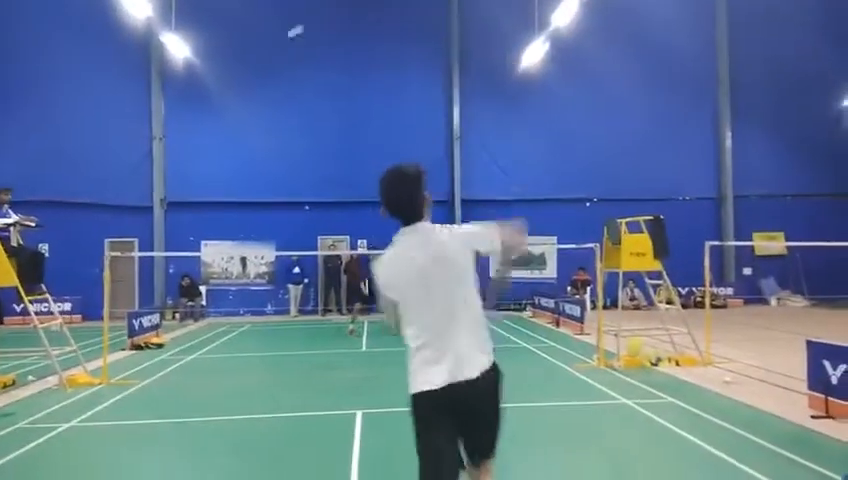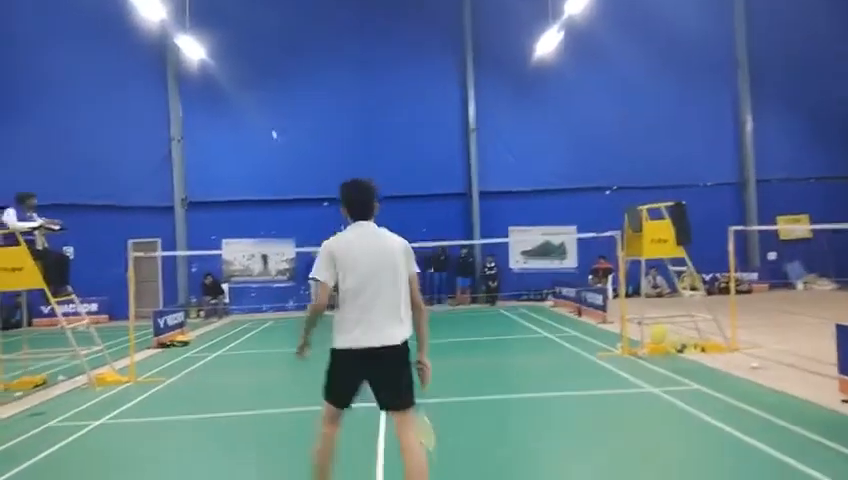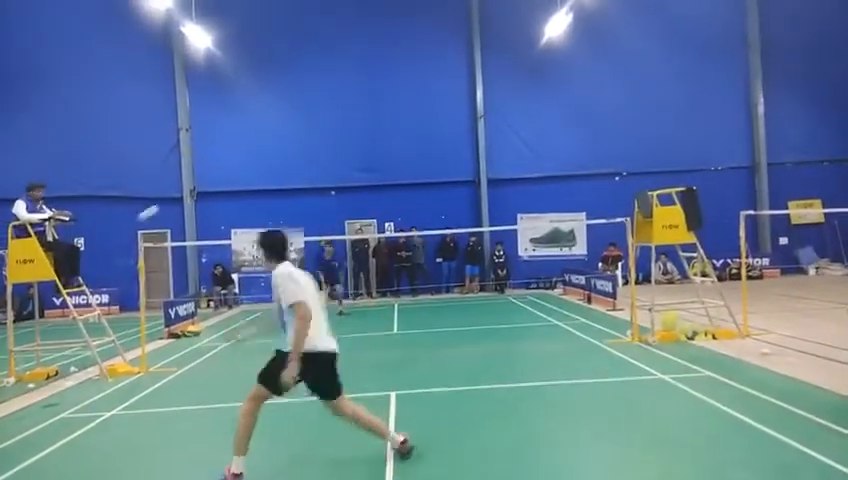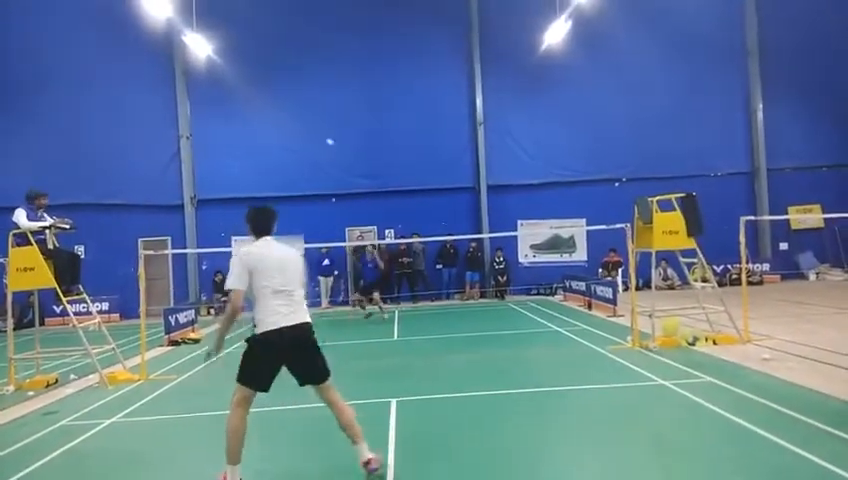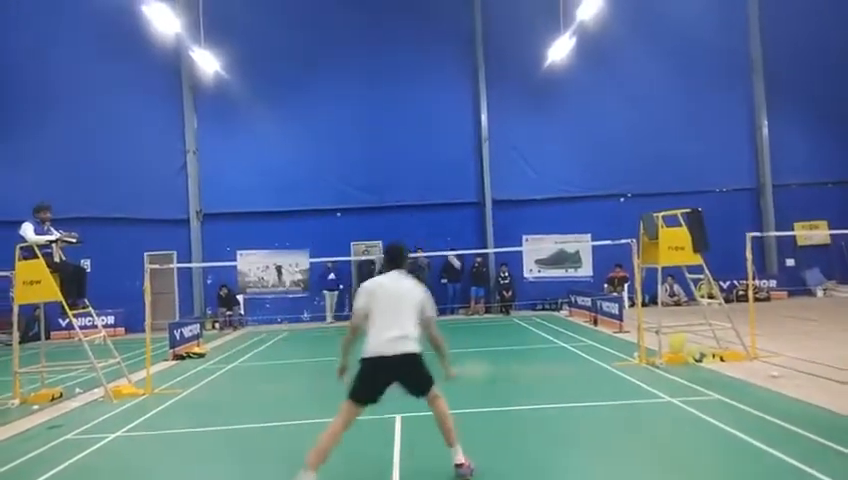
dt=0.7s
person 1, frame 1
left shoulder: (384, 266)
right shoulder: (458, 238)
right elbow: (515, 240)
right wrist: (512, 238)
left hip: (427, 387)
right hip: (477, 374)
person 1, frame 2
left shoulder: (333, 246)
right shoulder: (399, 245)
left elbow: (319, 301)
right elbow: (417, 303)
left wrist: (305, 335)
right wrist: (422, 352)
left hip: (348, 346)
right hip: (392, 345)
left knee: (331, 419)
right knee: (407, 429)
person 1, frame 3
left shoulder: (281, 275)
right shoulder: (300, 275)
left elbow: (304, 315)
left wrist: (293, 361)
left hip: (306, 353)
right hip: (325, 350)
left knee: (253, 401)
right knee: (341, 406)
right ankle: (398, 440)
person 1, frame 4
left shoulder: (244, 256)
right shoulder: (293, 253)
left elbow: (235, 304)
left wrist: (219, 339)
left hip: (268, 335)
right hip: (301, 329)
left knee: (240, 404)
right knee: (331, 395)
right ankle: (366, 457)
person 1, frame 5
left shoulder: (370, 285)
right shoulder: (418, 289)
left elbow: (356, 324)
right elbow: (433, 334)
left wrist: (343, 359)
right wrist: (446, 365)
left hip: (375, 358)
right hip: (408, 357)
left knee: (343, 418)
right knee: (436, 399)
right ankle: (459, 460)
